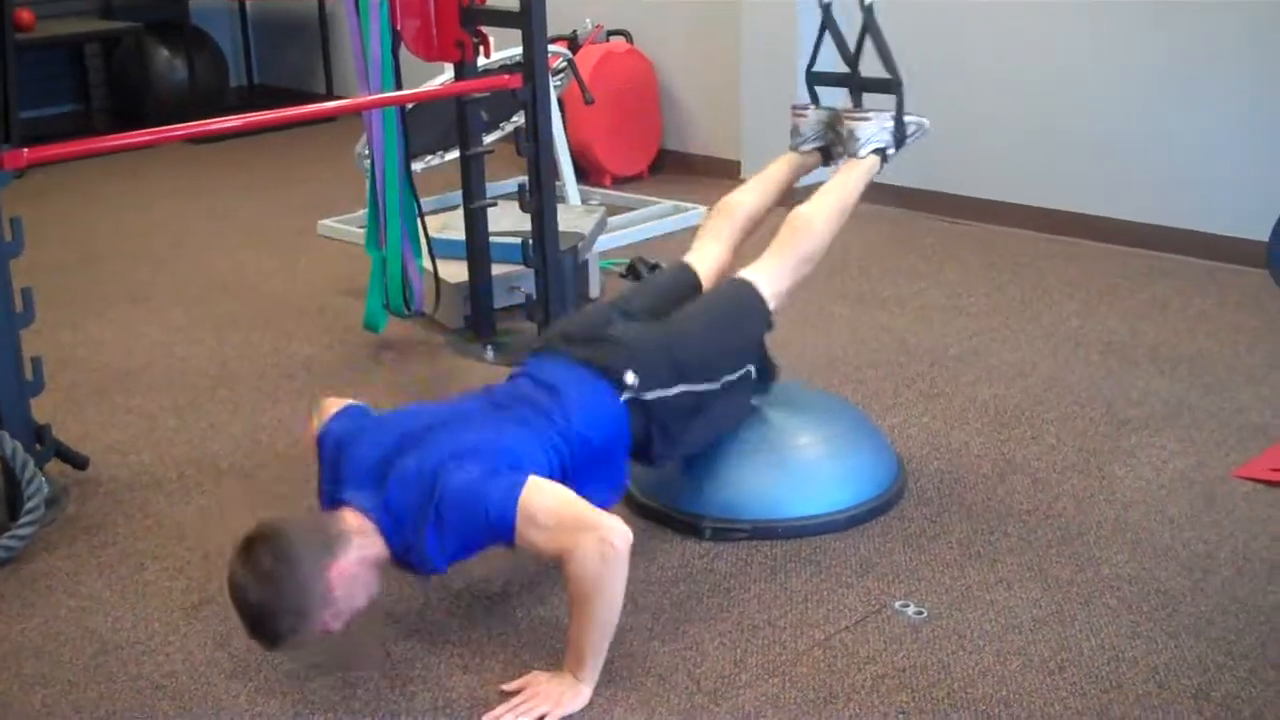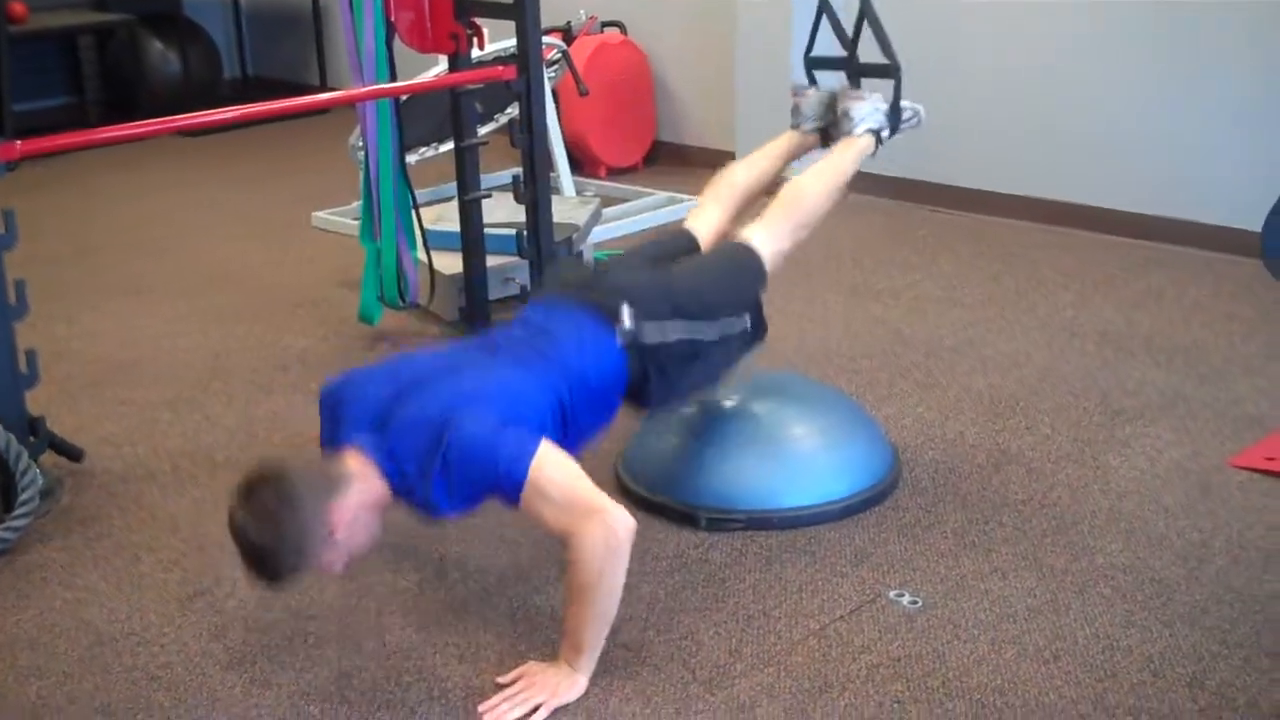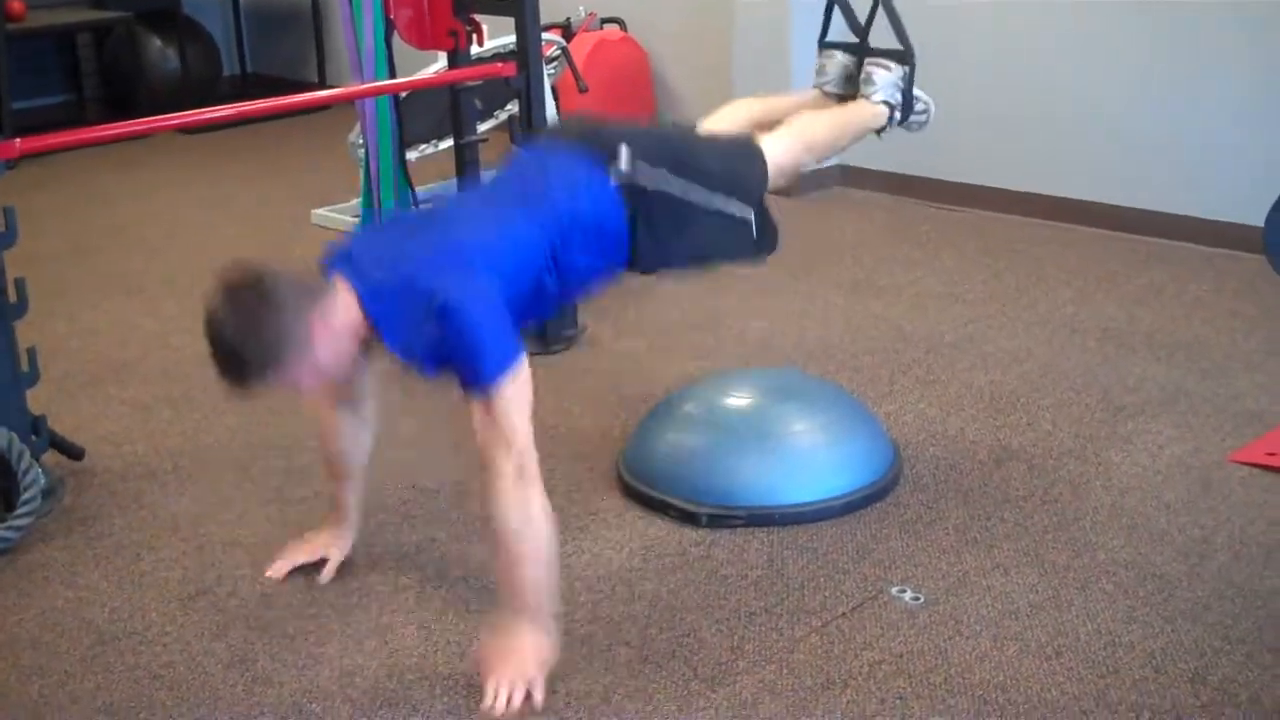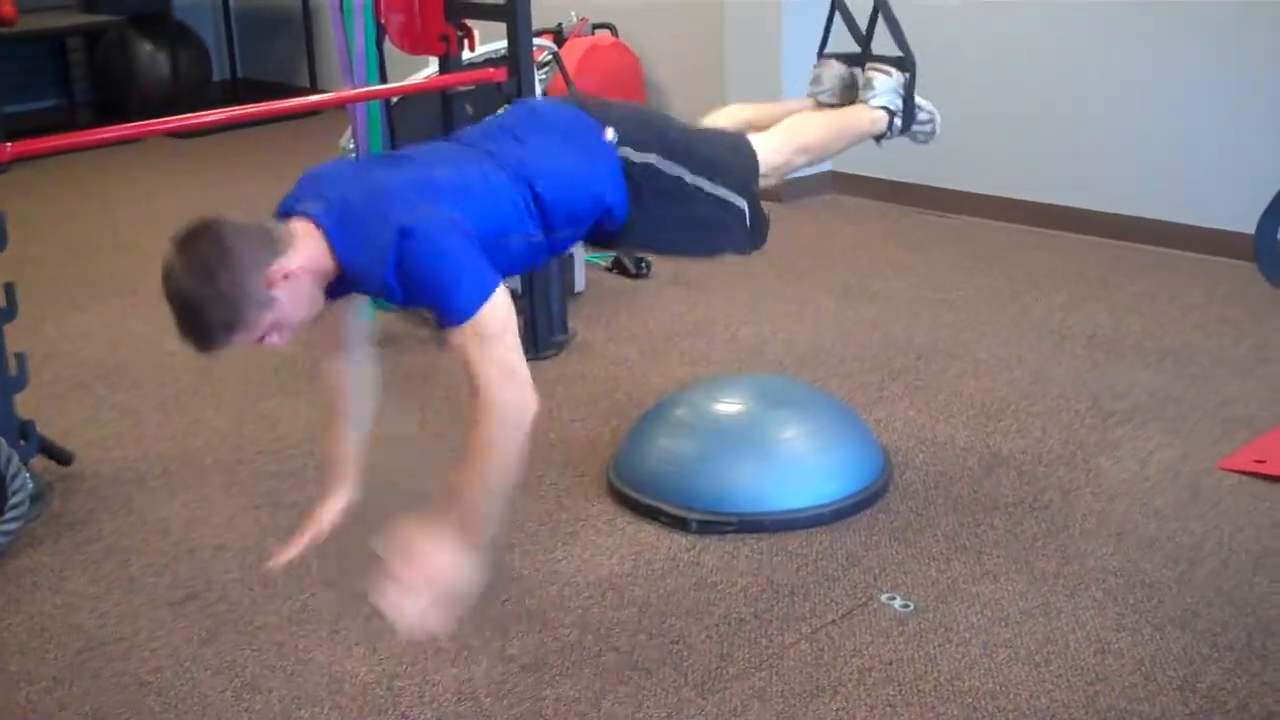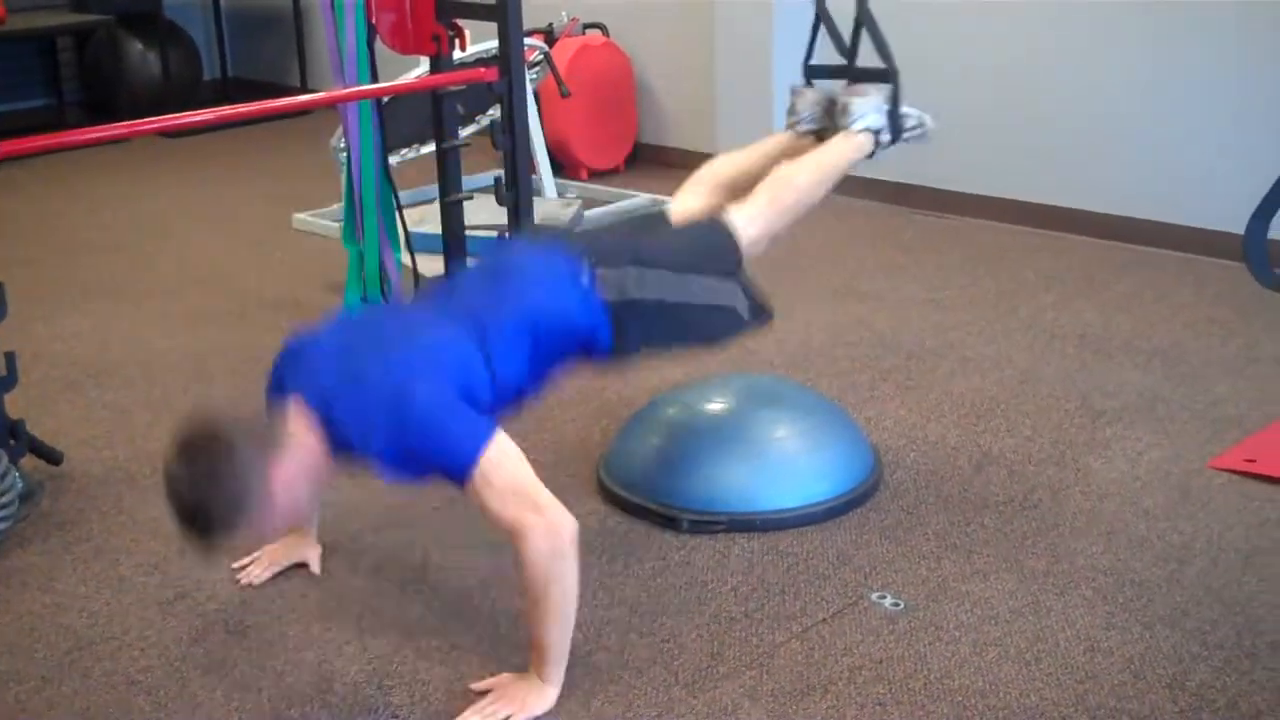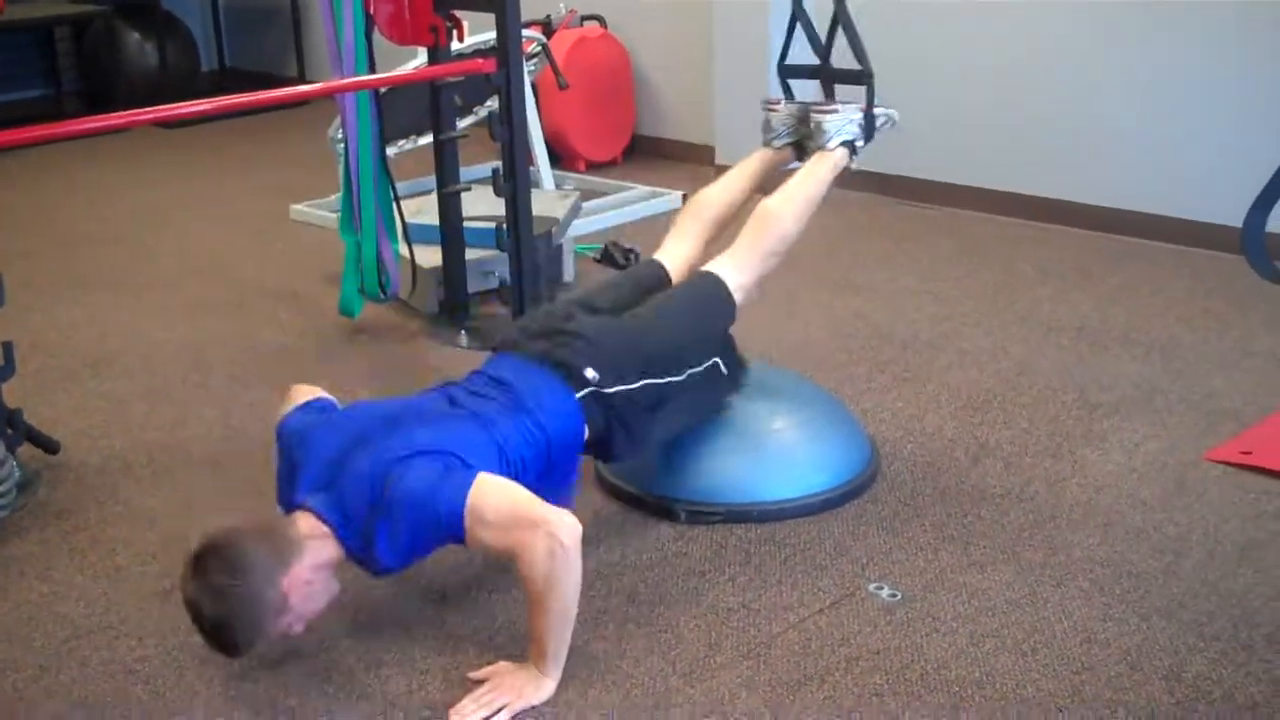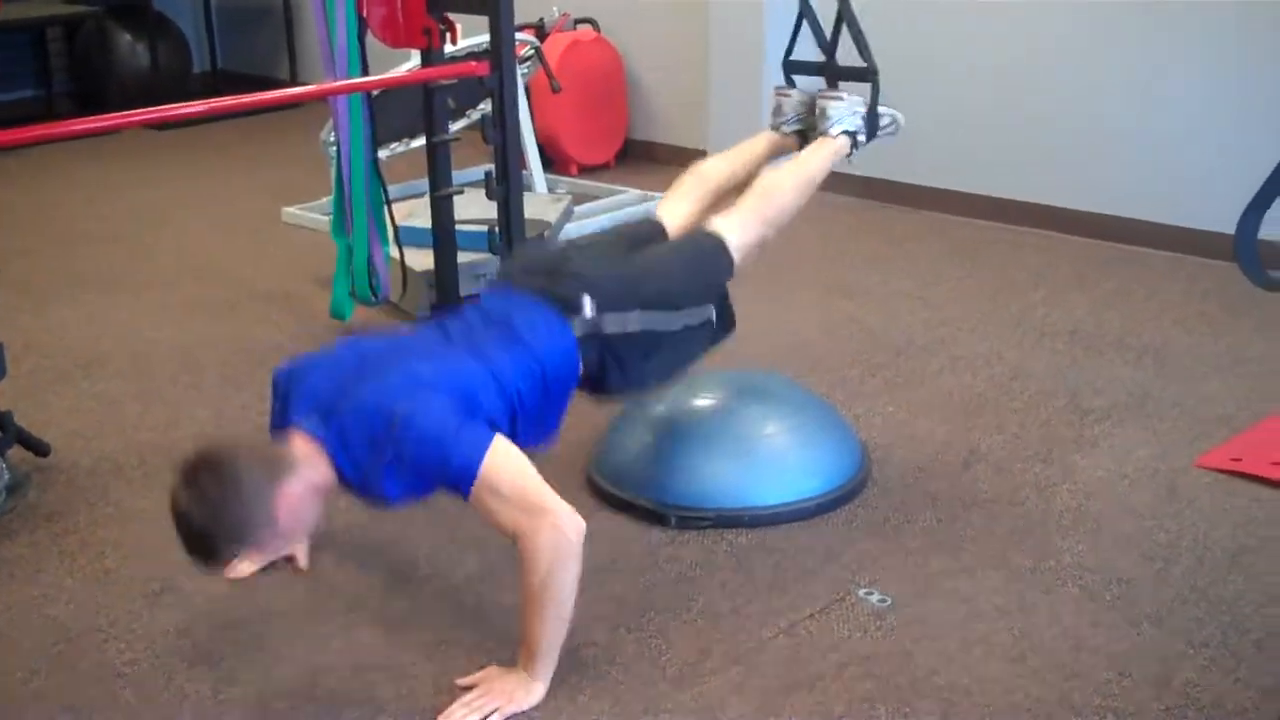
dt=0.2s
person 1, frame 1
left shoulder: (448, 501)
right shoulder: (347, 457)
left elbow: (604, 542)
right elbow: (327, 404)
right wrist: (328, 545)
left hip: (629, 395)
right hip: (567, 359)
left knee: (765, 280)
right knee: (702, 263)
left ankle: (866, 145)
right ankle: (810, 144)
person 1, frame 2
left shoulder: (463, 442)
right shoulder: (350, 412)
left elbow: (612, 528)
right wrist: (324, 545)
left hip: (629, 341)
right hip: (566, 317)
left knee: (760, 246)
right knee: (699, 235)
left ankle: (863, 125)
right ankle: (809, 122)
person 1, frame 3
left shoulder: (449, 304)
right shoulder: (337, 288)
left elbow: (513, 474)
right elbow: (345, 401)
left wrist: (532, 629)
right wrist: (341, 523)
left hip: (622, 195)
right hip: (563, 162)
left knee: (760, 167)
right knee: (711, 142)
left ankle: (876, 99)
right ankle: (828, 87)
person 1, frame 4
left shoulder: (413, 241)
right shoulder: (299, 225)
left elbow: (511, 402)
right elbow: (346, 350)
left wrist: (455, 538)
right wrist: (342, 487)
left hip: (609, 165)
right hip: (544, 138)
left knee: (757, 155)
right knee: (708, 134)
left ankle: (880, 106)
right ankle: (826, 84)
person 1, frame 5
left shoulder: (405, 417)
right shoulder: (295, 374)
left elbow: (548, 528)
right wrist: (297, 531)
left hip: (588, 298)
right hip: (524, 272)
left knee: (736, 235)
right knee: (681, 217)
left ankle: (862, 128)
right ankle: (805, 123)
person 1, frame 6
left shoulder: (399, 503)
right shoulder: (301, 448)
left elbow: (553, 536)
left hip: (590, 393)
right hip: (533, 356)
left knee: (727, 279)
right knee: (672, 261)
left ankle: (836, 141)
right ankle: (783, 138)
person 1, frame 7
left shoulder: (414, 438)
right shoulder: (300, 393)
left elbow: (561, 529)
right wrist: (298, 536)
left hip: (582, 333)
right hip: (527, 303)
left knee: (725, 241)
right knee: (672, 223)
left ankle: (840, 129)
right ankle: (788, 123)
